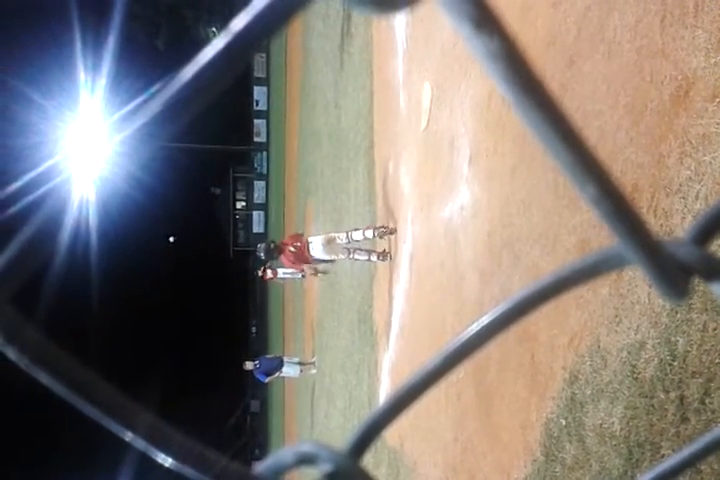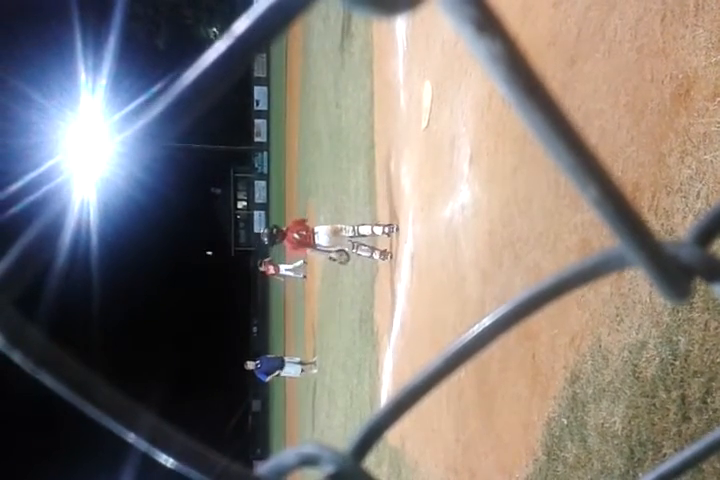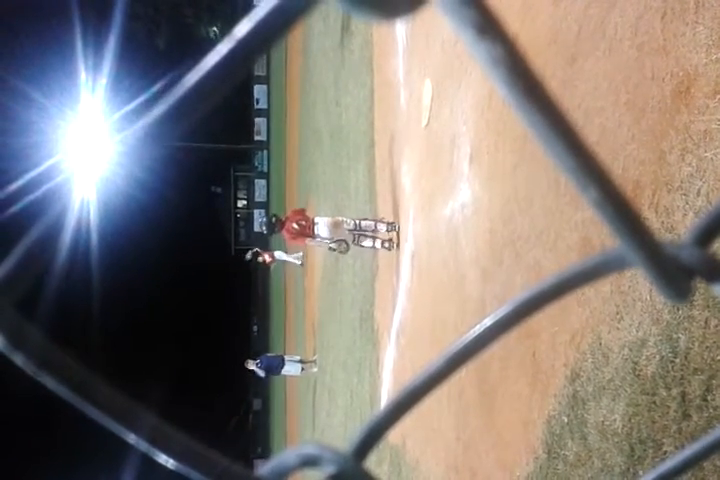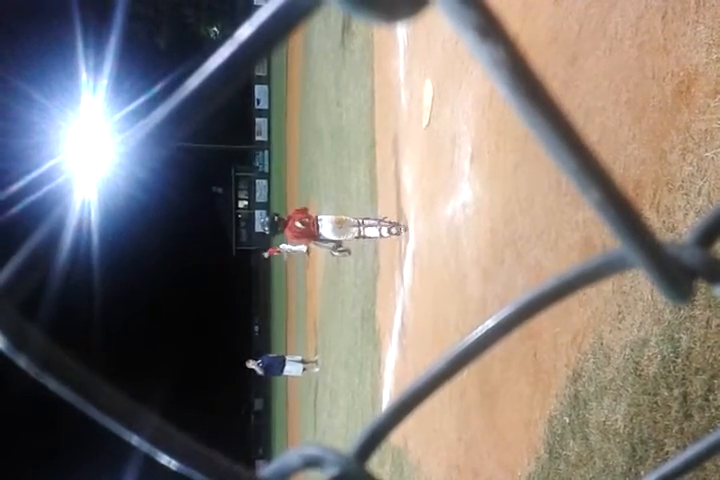
dt=0.4s
person 1, frame 1
left shoulder: (286, 261)
left elbow: (307, 266)
left hip: (315, 251)
right hip: (315, 242)
left knee: (349, 253)
right knee: (348, 236)
left ankle: (377, 256)
person 1, frame 2
left shoulder: (290, 246)
right shoulder: (291, 226)
left elbow: (310, 250)
left wrist: (328, 252)
left hip: (320, 242)
right hip: (321, 230)
left knee: (352, 247)
right knee: (356, 230)
left ankle: (379, 254)
right ankle: (385, 229)
person 1, frame 3
left shoulder: (288, 237)
right shoulder: (290, 220)
left elbow: (308, 241)
left wrist: (328, 242)
left hip: (323, 235)
left knee: (355, 238)
right knee: (358, 224)
left ankle: (385, 243)
right ankle: (389, 227)
person 1, frame 4
left shoulder: (291, 237)
right shoulder: (292, 215)
left elbow: (310, 242)
left wrist: (330, 246)
left hip: (326, 233)
right hip: (323, 219)
left knee: (359, 232)
right knee: (361, 222)
left ankle: (390, 230)
right ankle: (387, 225)
